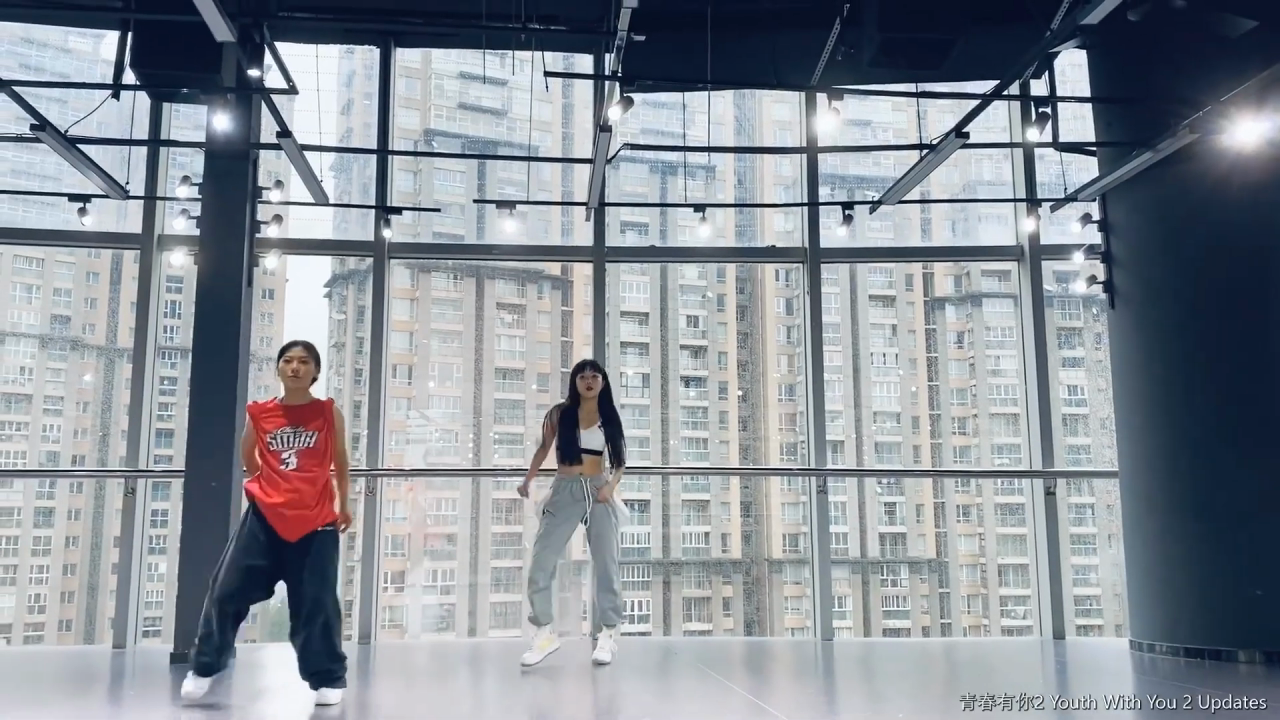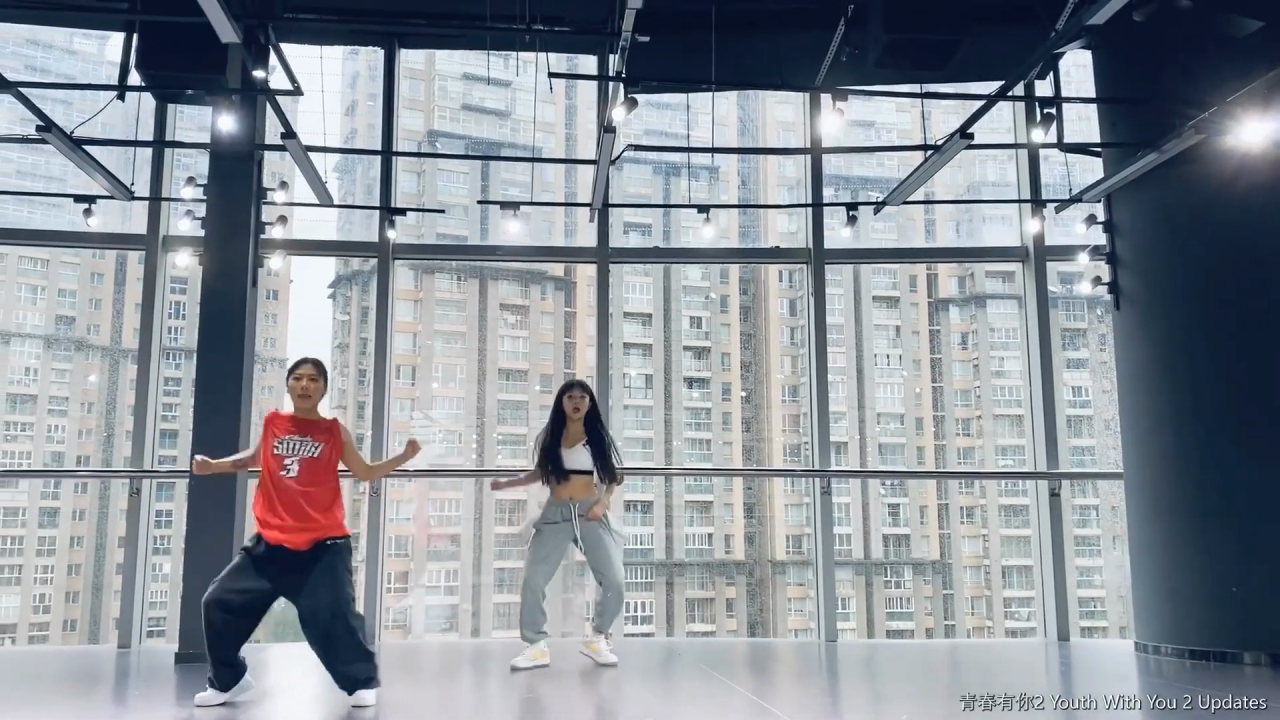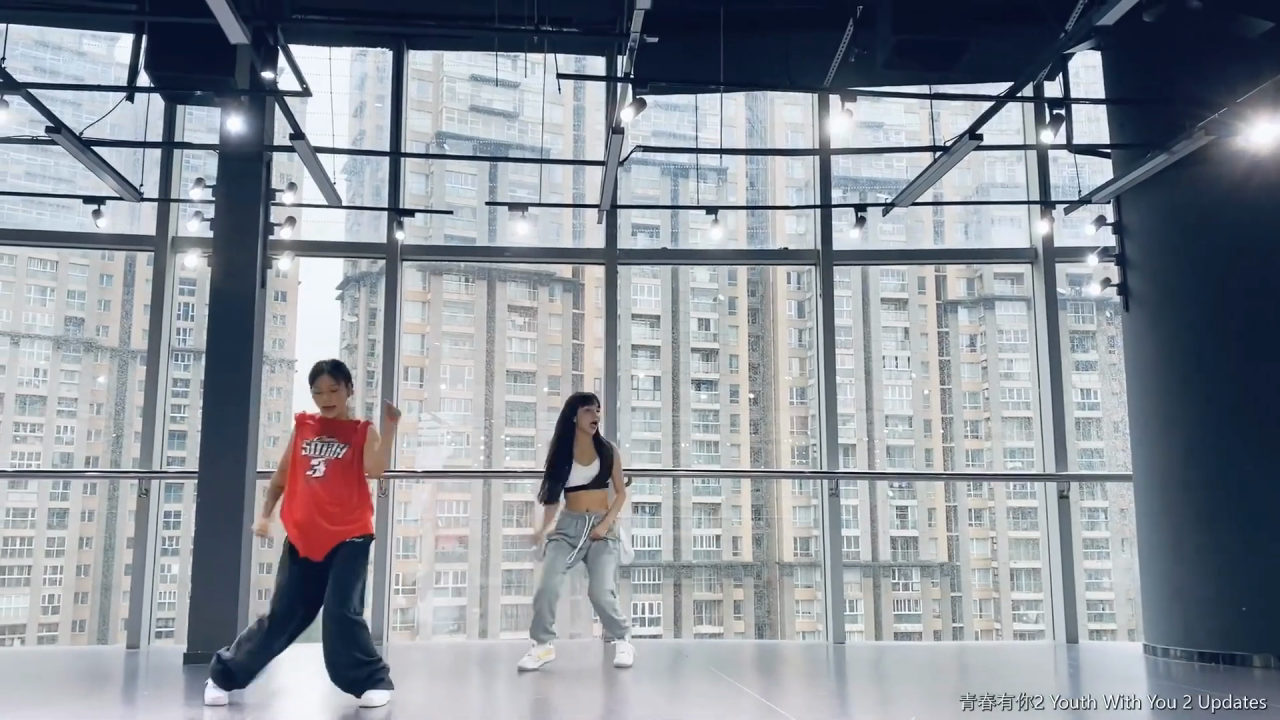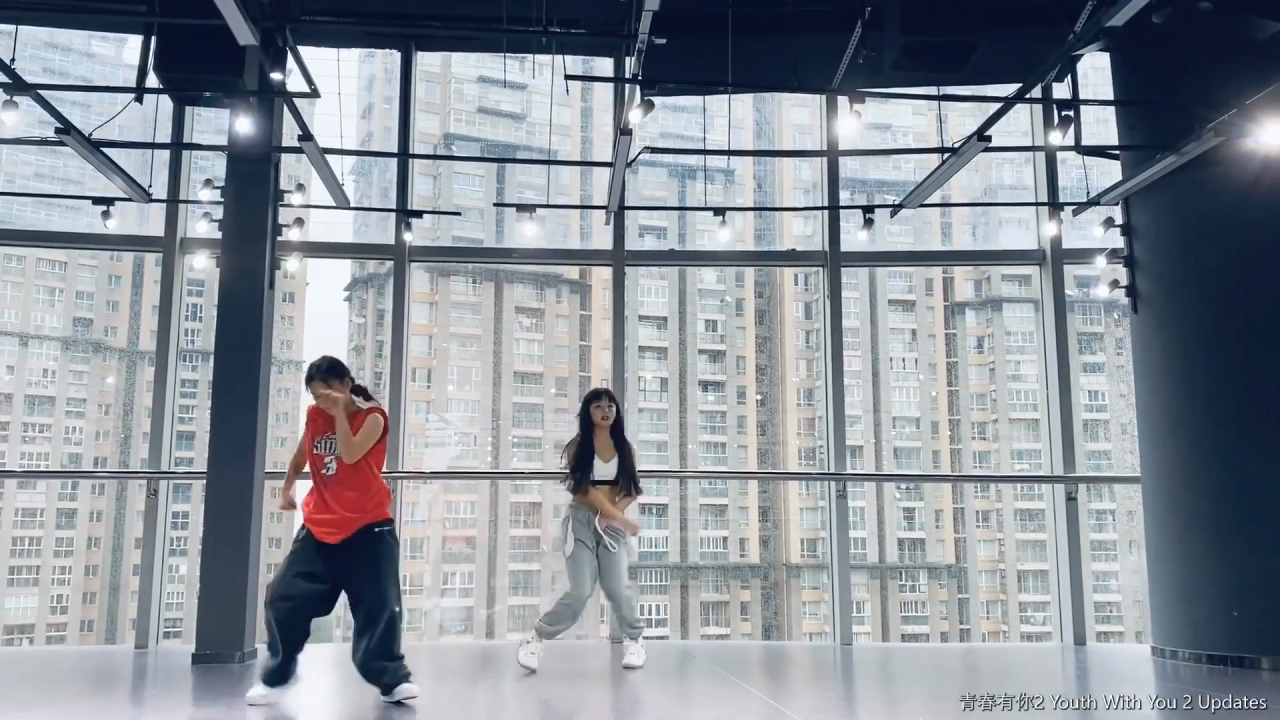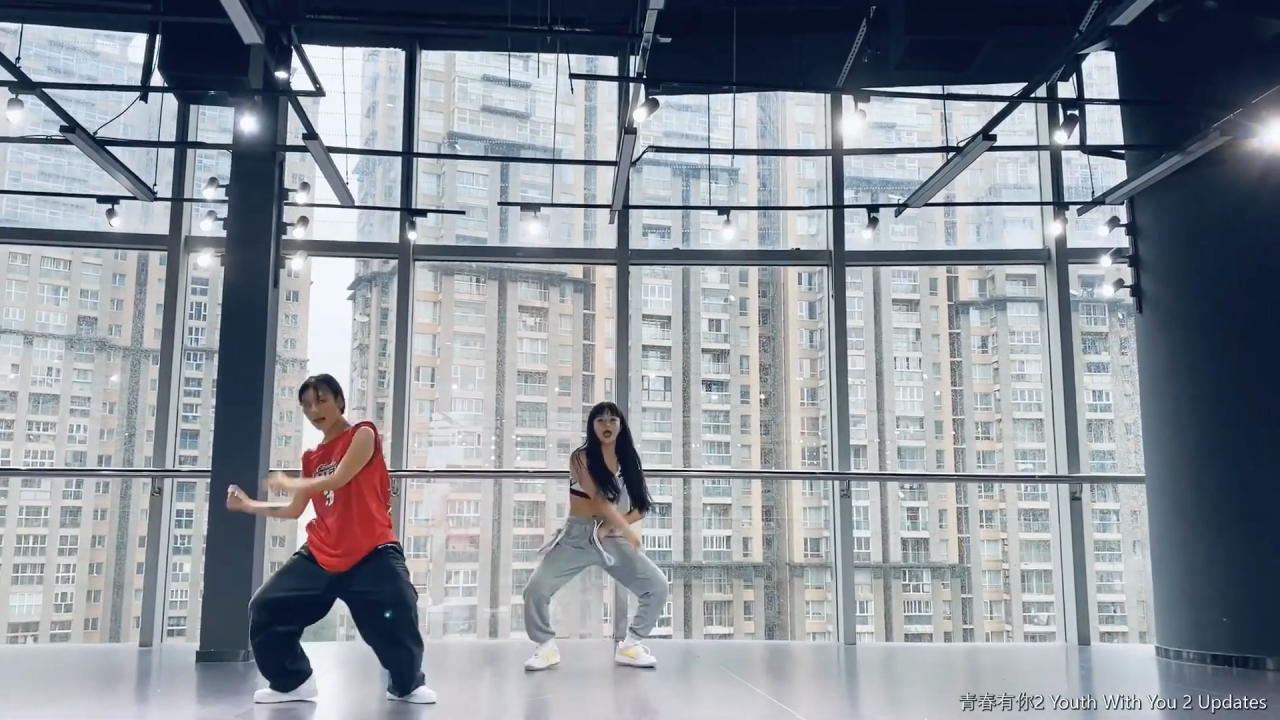
dt=0.2s
person 1, frame 1
left shoulder: (329, 413)
right shoulder: (258, 411)
left elbow: (338, 459)
left wrist: (344, 505)
left hip: (315, 523)
right hip: (262, 517)
left knee: (316, 603)
right knee: (229, 592)
left ankle: (328, 680)
right ankle: (203, 669)
person 1, frame 2
left shoulder: (335, 431)
right shoulder: (273, 423)
left elbow: (367, 472)
left wrist: (402, 457)
right wrist: (215, 466)
left hip: (323, 539)
right hip: (271, 537)
left knee: (333, 611)
right knee: (220, 601)
left ankle: (362, 682)
right ankle: (227, 680)
person 1, frame 3
left shoulder: (363, 432)
right shoulder: (303, 425)
left elbow: (377, 470)
right elbow: (283, 473)
left wrist: (388, 429)
right wrist: (265, 515)
left hip: (349, 539)
right hip: (302, 539)
left knee: (343, 613)
right knee: (283, 618)
left ankle: (372, 682)
right ankle: (223, 677)
person 1, frame 4
left shoulder: (373, 418)
right shoulder: (317, 414)
left elbow: (349, 453)
right elbow: (301, 454)
left wrist: (339, 410)
right wrist: (287, 488)
left hip: (368, 526)
right hip: (320, 528)
left knee: (378, 603)
right knee: (284, 597)
left ankle: (392, 680)
right ankle: (276, 676)
person 1, frame 5
left shoulder: (363, 435)
right shoulder: (313, 457)
left elbow: (340, 479)
right elbow: (295, 508)
left wrist: (290, 484)
right wrist: (250, 506)
left hip: (371, 550)
right hip: (320, 553)
left knee: (397, 609)
right knee: (266, 607)
left ankle: (407, 683)
right ankle: (292, 681)
person 2, frame 1
left shoulder: (610, 418)
right shoulder: (560, 414)
left elbow: (619, 461)
right elbow: (544, 446)
left wrist: (612, 485)
right wrist: (528, 479)
left hip: (598, 493)
right hip: (564, 493)
left knee: (606, 567)
right knee: (541, 562)
left ankle: (605, 635)
right ankle: (544, 633)
person 2, frame 2
left shoulder: (600, 438)
right shoulder: (550, 436)
left elbow: (613, 478)
left wrist: (603, 504)
right wrist: (508, 484)
left hip: (591, 515)
right hip: (555, 516)
left knee: (614, 580)
right knee: (532, 581)
left ankle: (598, 639)
right ankle: (536, 646)
person 2, frame 3
left shoulder: (608, 452)
right shoulder: (560, 452)
left elbow: (620, 493)
right elbow: (552, 495)
left wrist: (606, 523)
right wrist: (544, 527)
left hip: (602, 529)
right hip: (568, 528)
left knee: (602, 594)
right knee: (548, 588)
left ankle: (621, 641)
right ankle: (542, 645)
person 2, frame 4
left shoulder: (624, 447)
right shoulder: (577, 446)
left elbow: (631, 490)
right elbow: (586, 488)
left wrist: (615, 516)
right wrist: (619, 516)
left hip: (610, 525)
right hip: (579, 522)
left knee: (618, 589)
right knee: (581, 591)
left ankle: (633, 641)
right ankle: (537, 640)
person 2, frame 5
left shoulder: (628, 461)
right shoulder: (581, 457)
left elbow: (640, 506)
right elbow: (597, 494)
left wrist: (617, 528)
right wrist: (627, 528)
left hip: (610, 536)
right hip: (576, 534)
left knee: (658, 585)
right knee: (536, 589)
left ankle: (631, 644)
right ankle: (545, 646)
